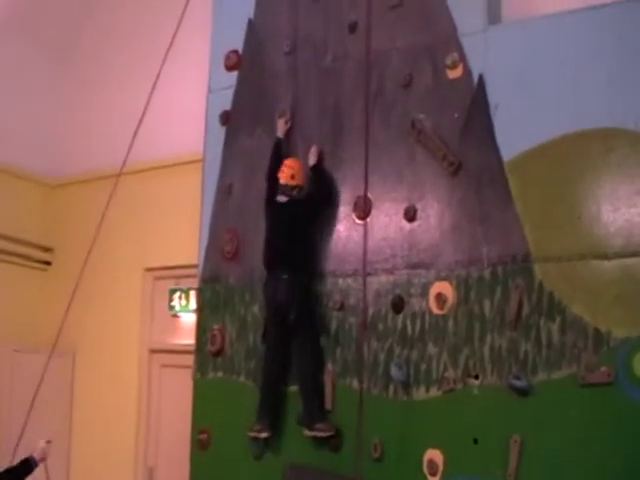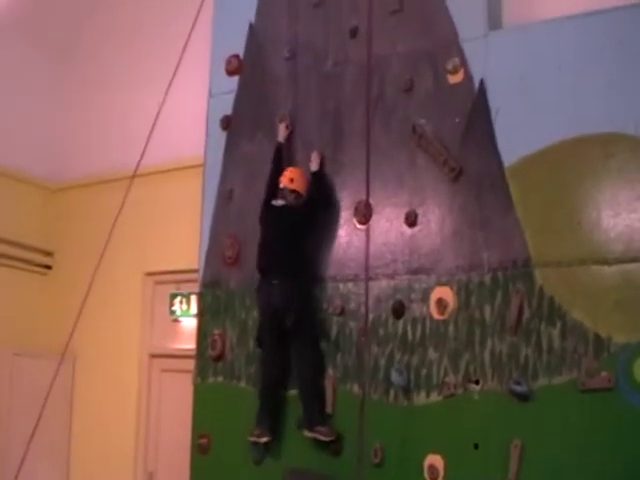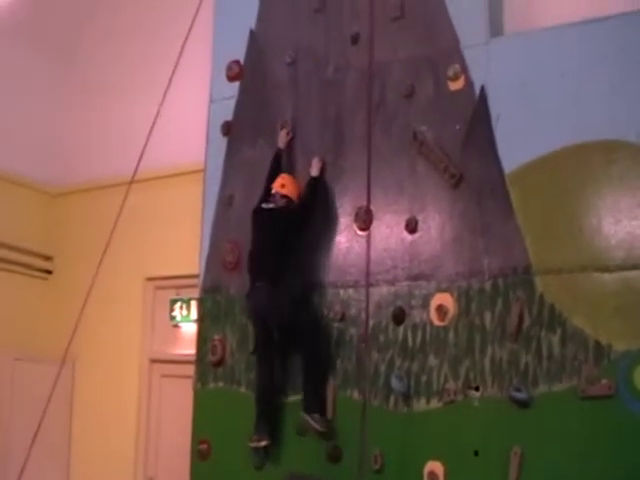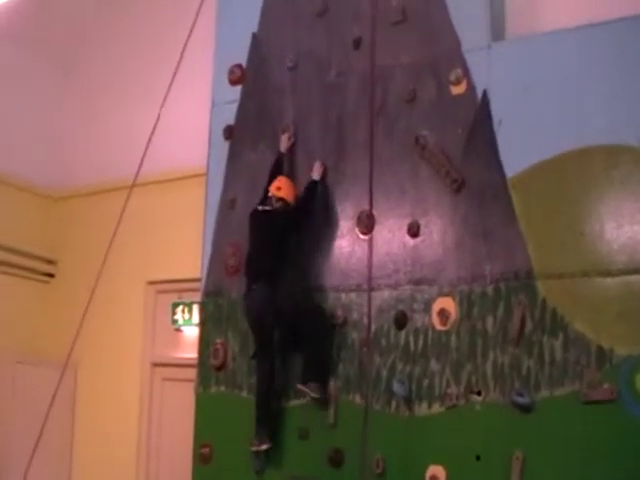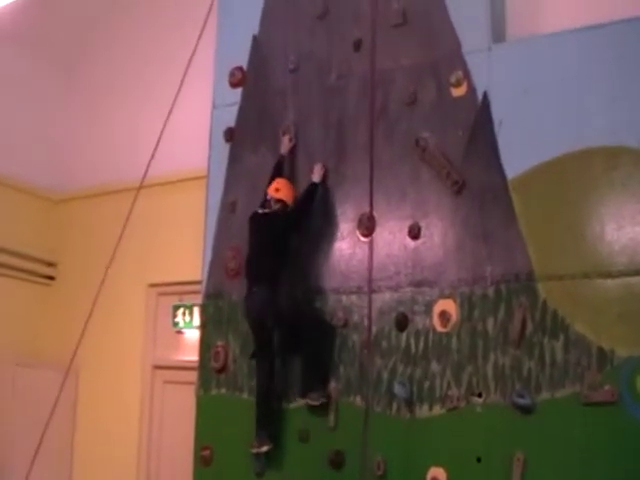
dt=0.2s
person 1, frame 1
left shoulder: (271, 206)
right shoulder: (304, 209)
left elbow: (271, 174)
right elbow: (323, 193)
left wrist: (280, 138)
right wrist: (314, 164)
left hip: (273, 284)
right hip: (296, 285)
left knee: (274, 353)
right knee: (306, 352)
left ankle: (264, 420)
right ankle: (314, 418)
person 1, frame 2
left shoulder: (267, 210)
right shoulder: (297, 215)
left elbow: (274, 176)
right elbow: (317, 200)
left wrist: (280, 143)
right wrist: (316, 170)
left hip: (267, 290)
right hip: (292, 290)
left knee: (272, 358)
right knee: (306, 354)
left ankle: (264, 425)
right ankle: (314, 421)
person 1, frame 3
left shoulder: (259, 212)
right shoulder: (285, 218)
left elbow: (271, 180)
right elbow: (306, 205)
left wrist: (280, 149)
right wrist: (314, 176)
left hip: (255, 294)
right hip: (277, 293)
left knee: (266, 361)
right knee: (310, 341)
left ankle: (262, 429)
right ankle: (313, 407)
person 1, frame 4
left shoulder: (256, 214)
right shoulder: (279, 219)
left elbow: (272, 183)
right elbow: (302, 207)
left wrist: (282, 153)
right wrist: (315, 179)
left hip: (252, 296)
right hip: (271, 293)
left knee: (265, 363)
left ankle: (262, 433)
person 1, frame 5
left shoulder: (256, 218)
right shoulder: (278, 221)
left elbow: (274, 185)
right elbow: (301, 209)
left wrist: (282, 155)
right wrist: (315, 181)
left hip: (252, 298)
right hip: (271, 296)
left knee: (265, 366)
left ankle: (262, 435)
right ankle: (310, 388)
